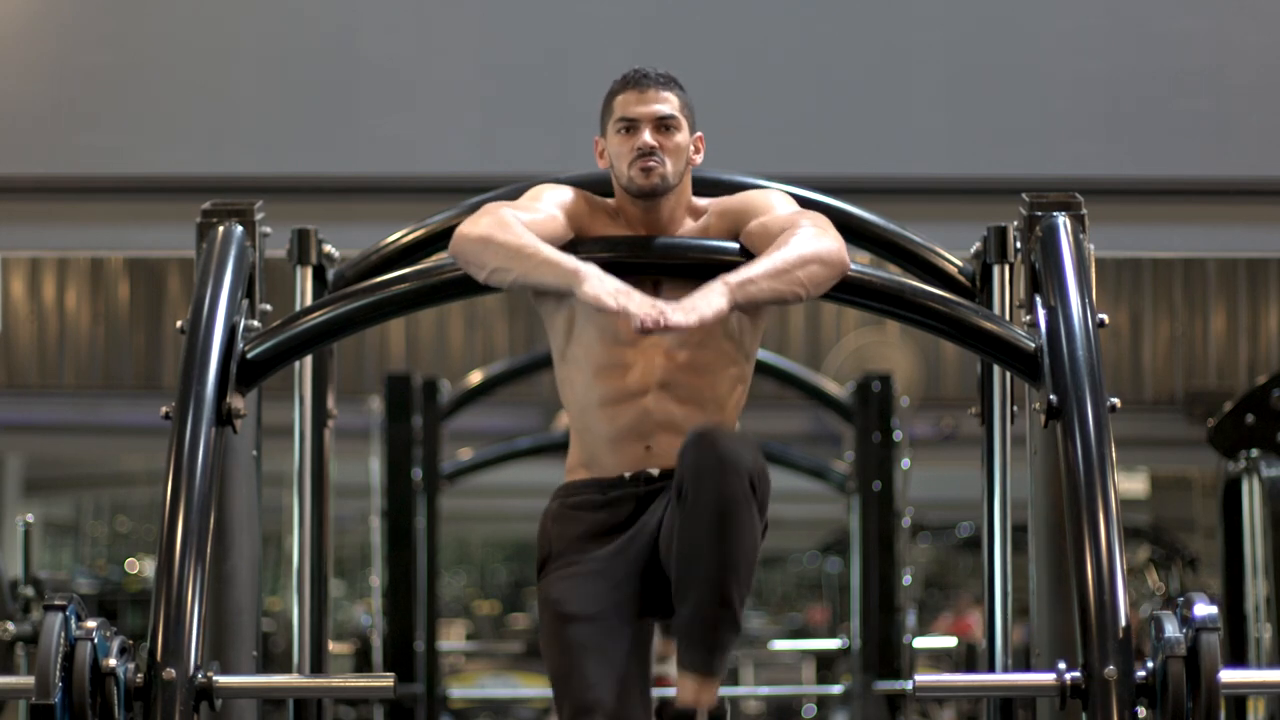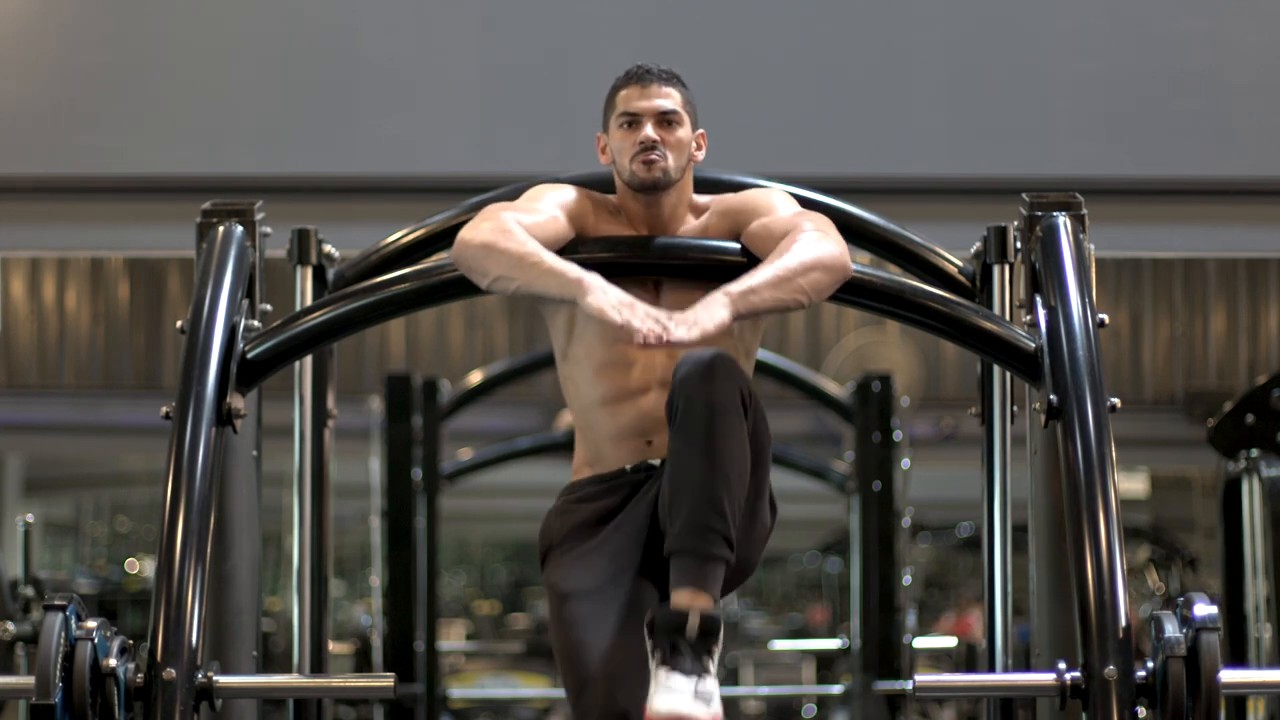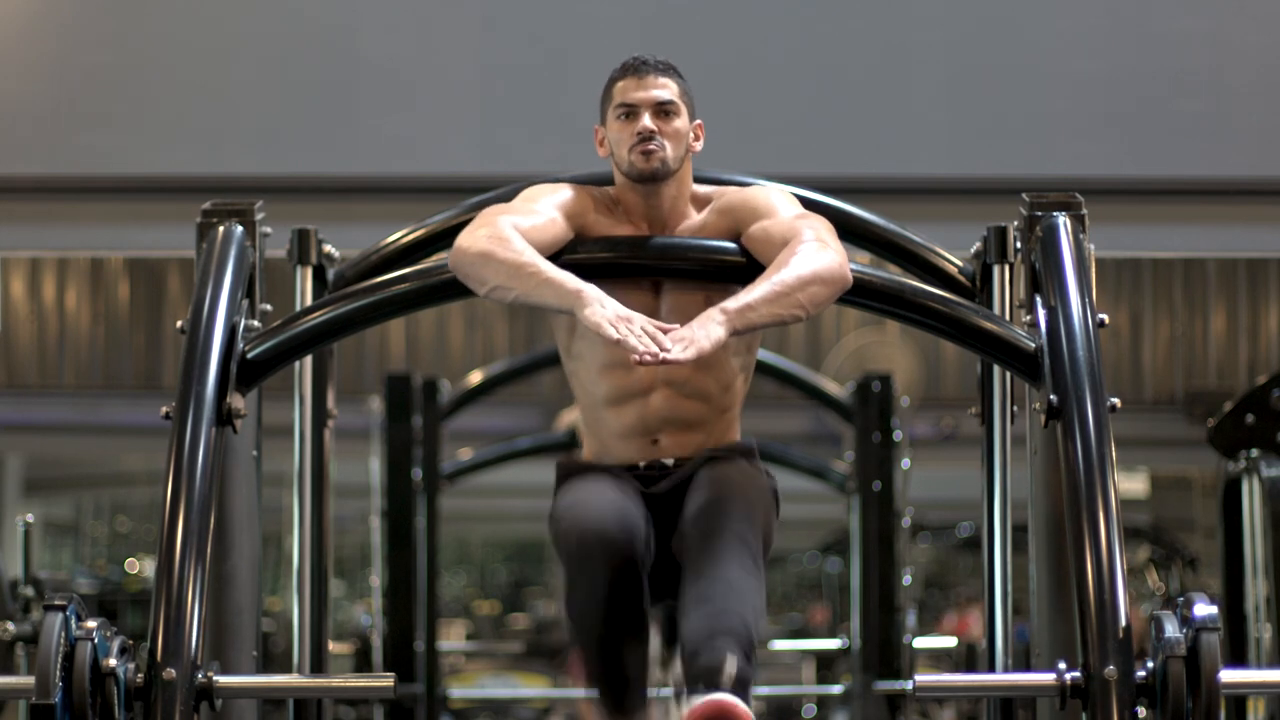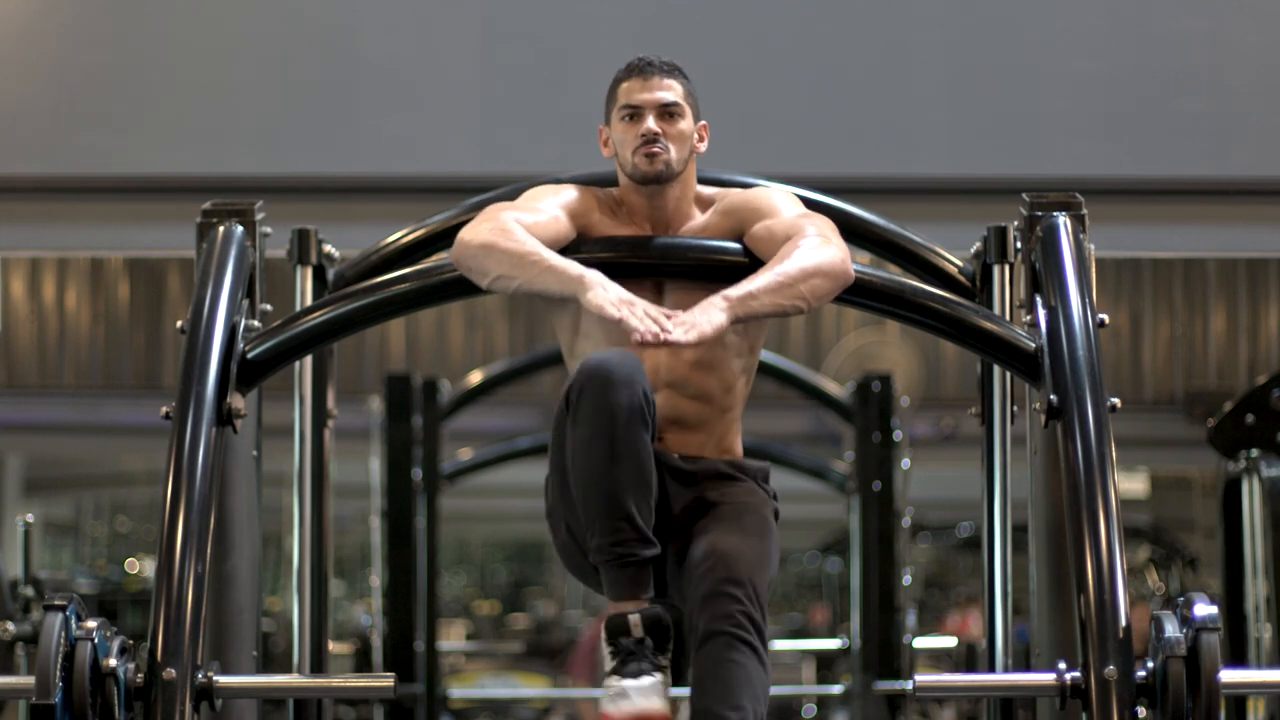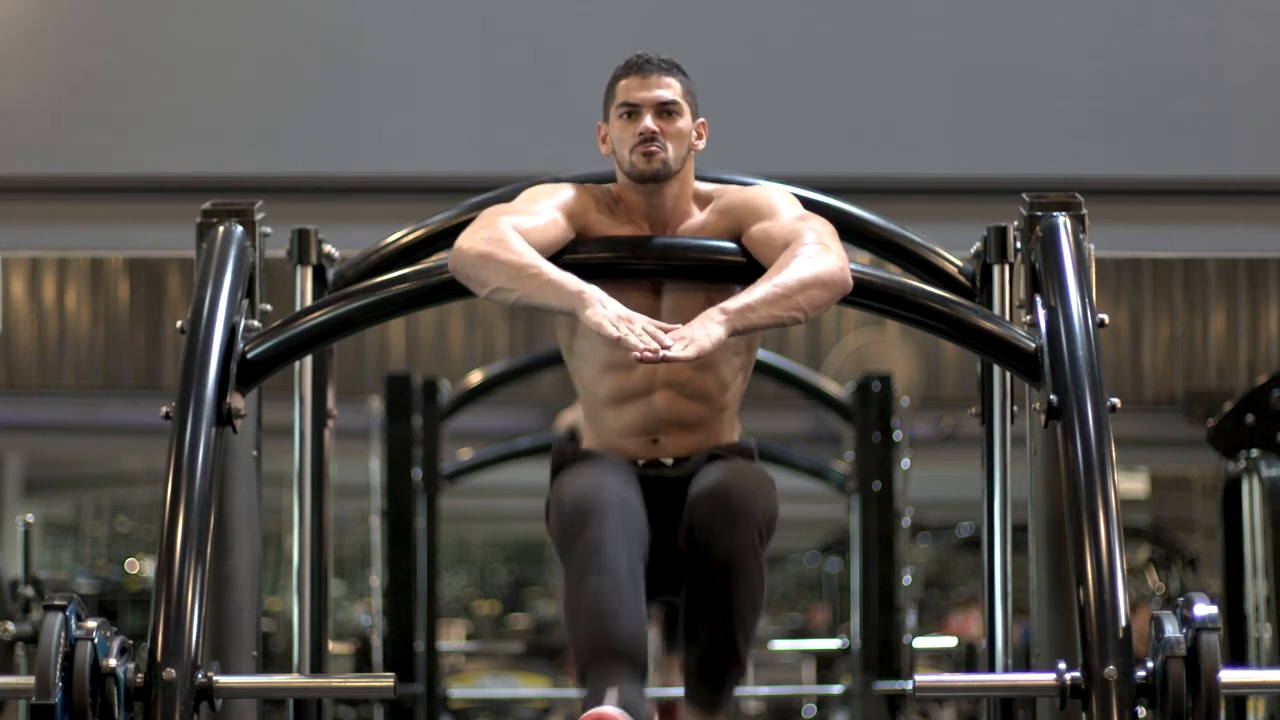
dt=0.2s
person 1, frame 1
left shoulder: (741, 217)
right shoulder: (570, 214)
left elbow: (826, 251)
right elbow: (473, 240)
left wrist: (719, 293)
right wrist: (589, 278)
left hip: (709, 495)
right hip: (591, 515)
left knee: (721, 461)
person 1, frame 2
left shoulder: (743, 216)
right shoulder: (572, 213)
left elbow: (829, 255)
right elbow: (475, 244)
left wrist: (722, 302)
right wrist: (589, 288)
left hip: (717, 513)
right hip: (598, 507)
left knee: (709, 378)
left ankle: (689, 642)
person 1, frame 3
left shoulder: (743, 209)
right shoulder: (570, 208)
left elbow: (828, 264)
right elbow: (473, 250)
left wrist: (719, 319)
right wrist: (588, 300)
left hip: (713, 493)
right hip: (609, 490)
left knee: (731, 496)
right knee: (595, 528)
person 1, frame 4
left shoulder: (746, 211)
right shoulder: (575, 210)
left elbow: (831, 260)
right elbow: (475, 244)
left wrist: (722, 307)
right wrist: (591, 286)
left hip: (719, 489)
right hip: (603, 510)
left knee: (729, 606)
right knee: (605, 377)
right ankle: (632, 630)
person 1, frame 5
left shoulder: (745, 208)
right shoulder: (571, 208)
left elbow: (829, 268)
right elbow: (473, 252)
left wrist: (719, 319)
right wrist: (588, 300)
left hip: (710, 486)
right hip: (613, 489)
left knee: (737, 496)
right knee: (596, 499)
